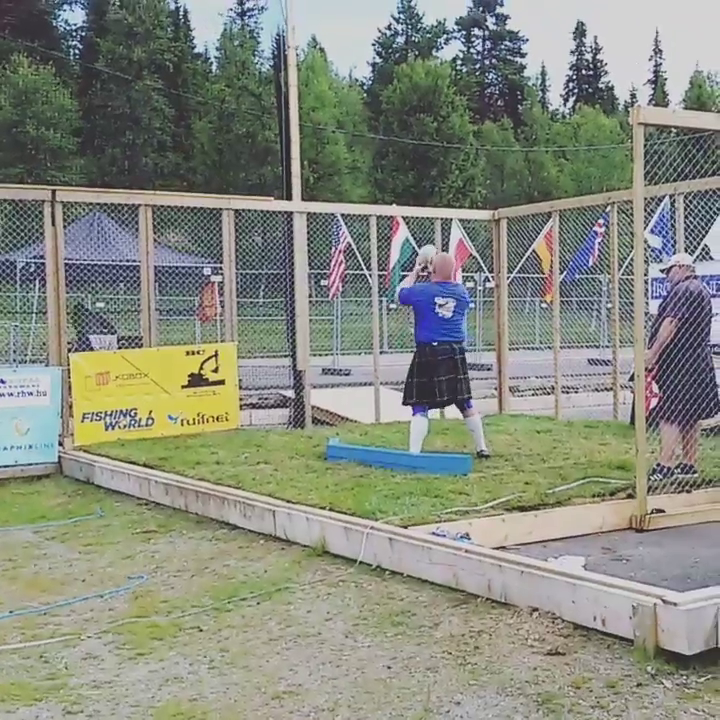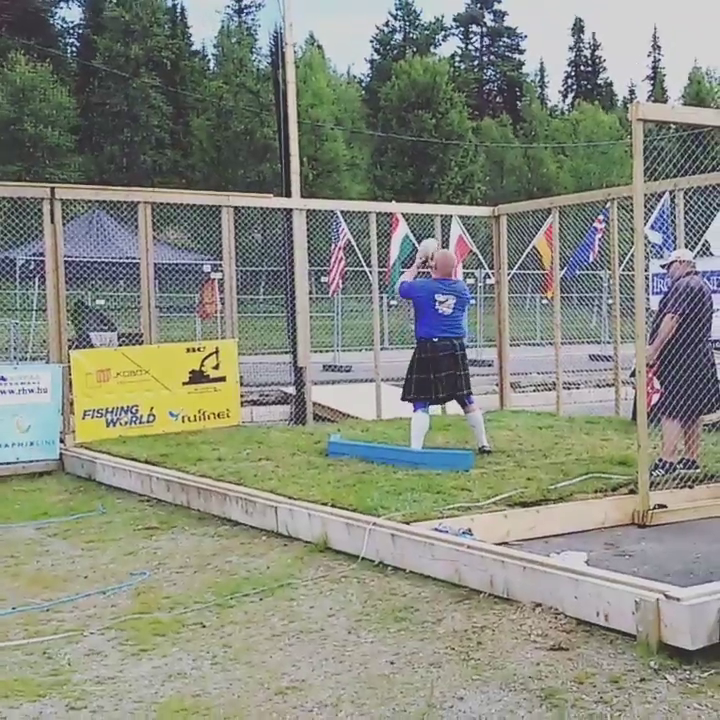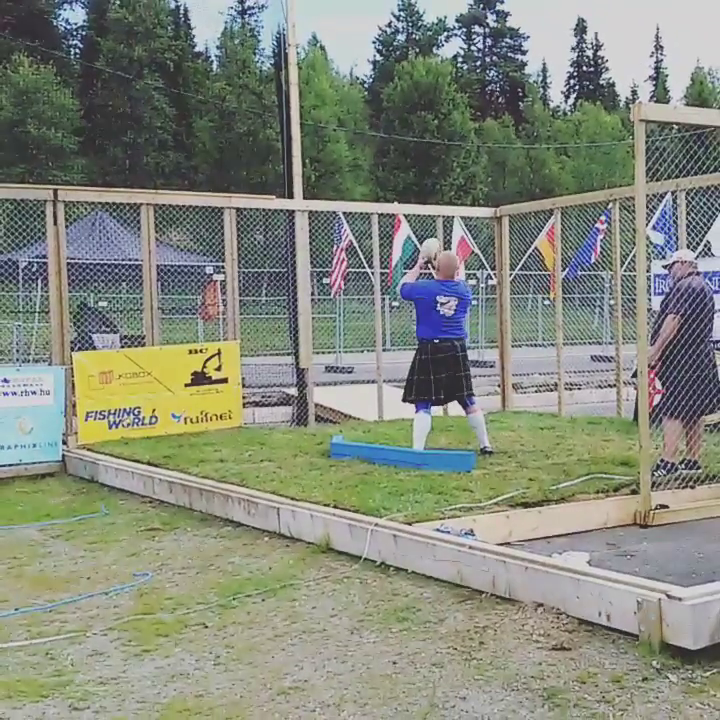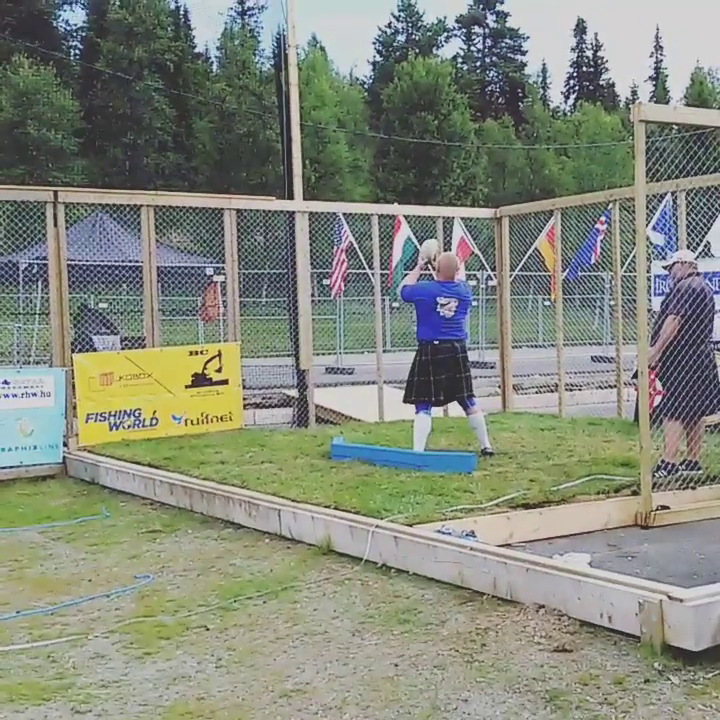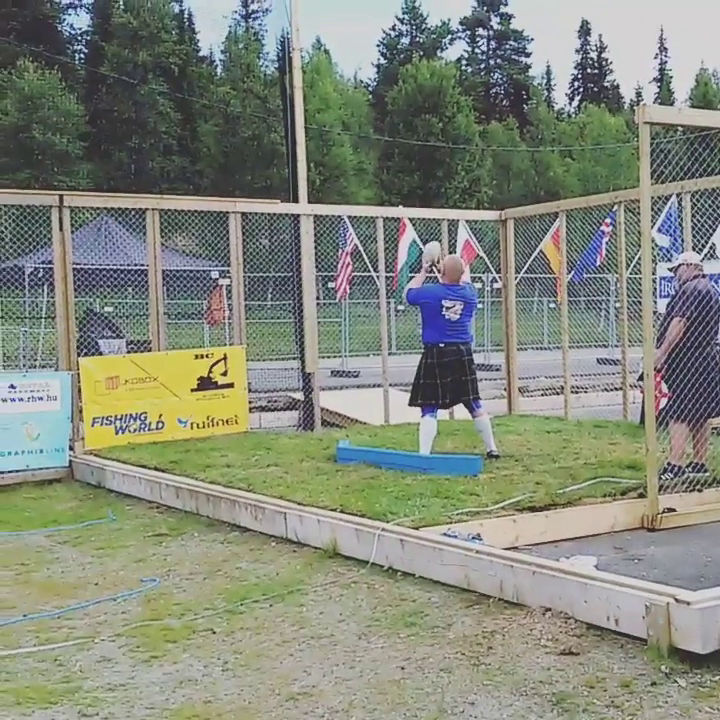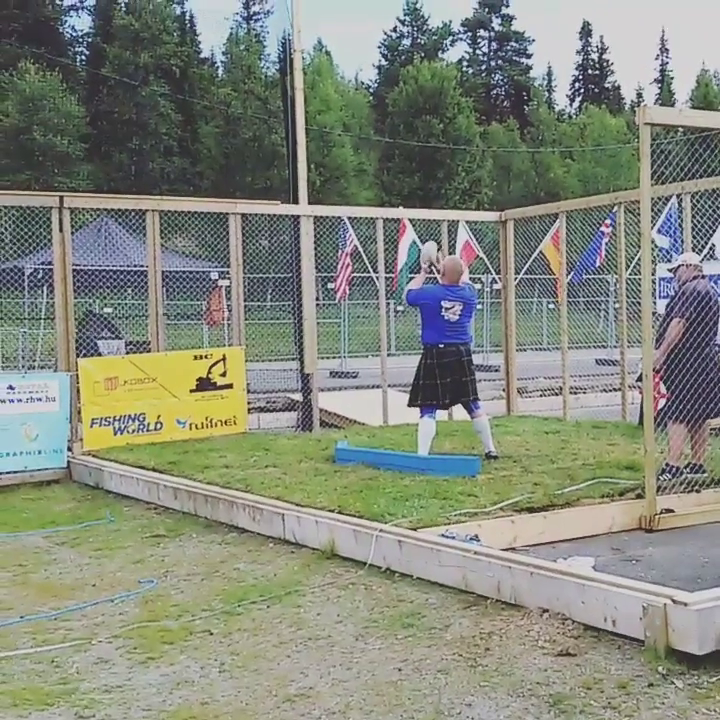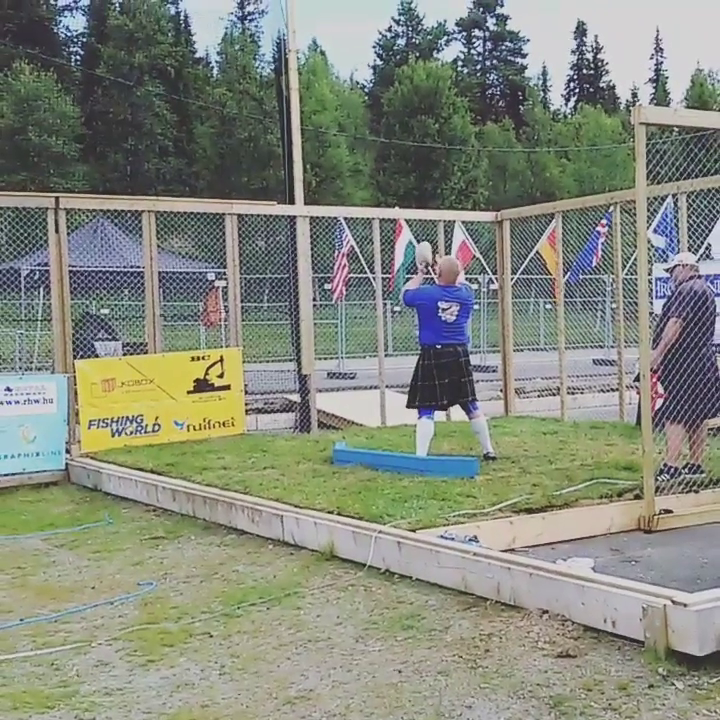
dt=0.1s
person 1, frame 1
left shoulder: (682, 290)
left elbow: (671, 322)
left wrist: (653, 352)
left hip: (679, 361)
right hip: (698, 360)
left knee: (669, 414)
right knee: (691, 415)
left ankle: (664, 468)
right ankle: (688, 465)
person 1, frame 2
left shoulder: (683, 286)
left elbow: (672, 319)
left wrist: (654, 348)
left hip: (680, 357)
right hip: (699, 356)
left knee: (671, 410)
right knee: (692, 411)
left ankle: (667, 463)
right ankle: (691, 460)
person 1, frame 3
left shoulder: (685, 286)
left elbow: (674, 319)
left wrist: (656, 348)
left hip: (681, 357)
right hip: (700, 356)
left knee: (672, 410)
right knee: (694, 411)
left ankle: (668, 464)
right ankle: (692, 461)
person 1, frame 4
left shoulder: (685, 287)
left elbow: (674, 320)
left wrist: (656, 349)
left hip: (682, 358)
right hip: (700, 358)
left knee: (673, 411)
right knee: (694, 412)
left ankle: (669, 465)
right ankle: (693, 462)
person 1, frame 5
left shoulder: (691, 289)
left elbow: (680, 321)
left wrist: (662, 351)
left hip: (687, 361)
left knee: (679, 414)
right knee: (700, 414)
left ankle: (675, 467)
right ankle: (699, 464)
person 1, frame 6
left shoulder: (690, 290)
left elbow: (679, 322)
left wrist: (661, 352)
left hip: (686, 361)
left knee: (677, 414)
right knee: (699, 415)
left ankle: (673, 468)
right ankle: (697, 465)
person 1, frame 7
left shoulder: (687, 289)
left elbow: (676, 322)
left wrist: (658, 352)
left hip: (684, 361)
left knee: (675, 414)
right knee: (697, 415)
left ankle: (671, 468)
right ankle: (695, 466)
person 2, frame 1
left shoulder: (420, 291)
right shoulder: (461, 292)
left elbow: (400, 294)
left wrist: (415, 273)
right wrist: (446, 270)
left hip: (428, 354)
right hip: (455, 353)
left knee: (420, 407)
right knee: (465, 404)
left ankle: (414, 454)
right ankle: (482, 448)
person 2, frame 2
left shoulder: (420, 287)
right shoulder: (462, 289)
left elbow: (401, 287)
left wrist: (416, 266)
right wrist: (447, 266)
left hip: (428, 350)
right hip: (456, 349)
left knee: (421, 403)
right knee: (466, 399)
left ankle: (415, 450)
right ankle: (483, 444)
person 2, frame 3
left shoulder: (423, 288)
right shoulder: (464, 290)
left elbow: (402, 287)
left wrist: (418, 267)
right wrist: (449, 263)
left hip: (430, 351)
right hip: (457, 350)
left knee: (423, 404)
right knee: (468, 400)
left ankle: (417, 451)
right ankle: (485, 445)
person 2, frame 4
left shoulder: (423, 290)
right shoulder: (464, 291)
left elbow: (403, 290)
left wrist: (418, 268)
right wrist: (449, 265)
left hip: (430, 353)
right hip: (457, 351)
left knee: (423, 406)
right knee: (468, 401)
left ankle: (418, 452)
right ankle: (486, 446)
person 2, frame 5
left shoulder: (428, 292)
right shoulder: (469, 293)
left elbow: (408, 293)
left wrist: (424, 272)
right wrist: (456, 268)
left hip: (435, 355)
right hip: (462, 354)
left knee: (429, 408)
right knee: (474, 404)
left ankle: (424, 455)
right ankle: (492, 449)
person 2, frame 6
left shoulder: (428, 293)
right shoulder: (469, 294)
left elbow: (408, 294)
right elbow: (465, 283)
left wrist: (423, 273)
right wrist: (455, 269)
left hip: (435, 356)
right hip: (462, 355)
left knee: (428, 409)
right knee: (473, 405)
left ankle: (422, 456)
right ankle: (490, 450)
person 2, frame 7
left shoulder: (424, 294)
right shoulder: (466, 294)
left elbow: (405, 295)
right elbow: (461, 283)
left wrist: (420, 274)
right wrist: (448, 268)
left hip: (432, 357)
right hip: (459, 355)
left knee: (426, 410)
right knee: (471, 406)
left ankle: (421, 457)
right ankle: (488, 450)
